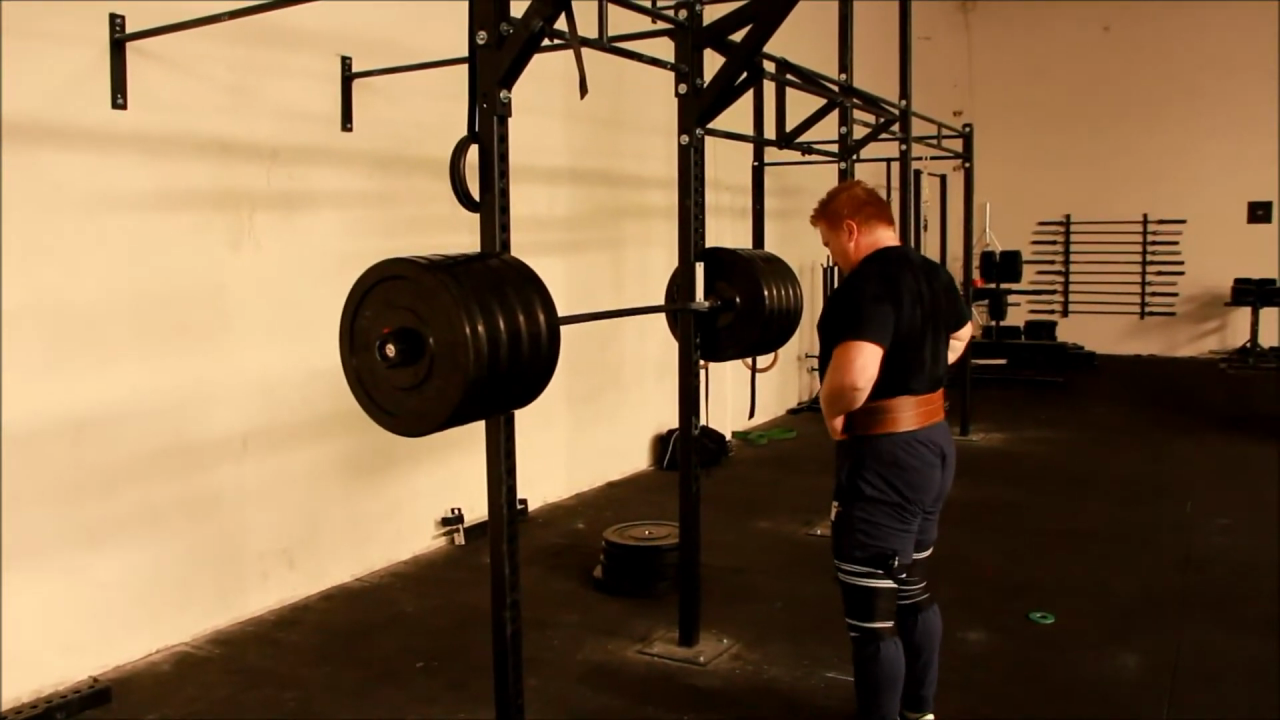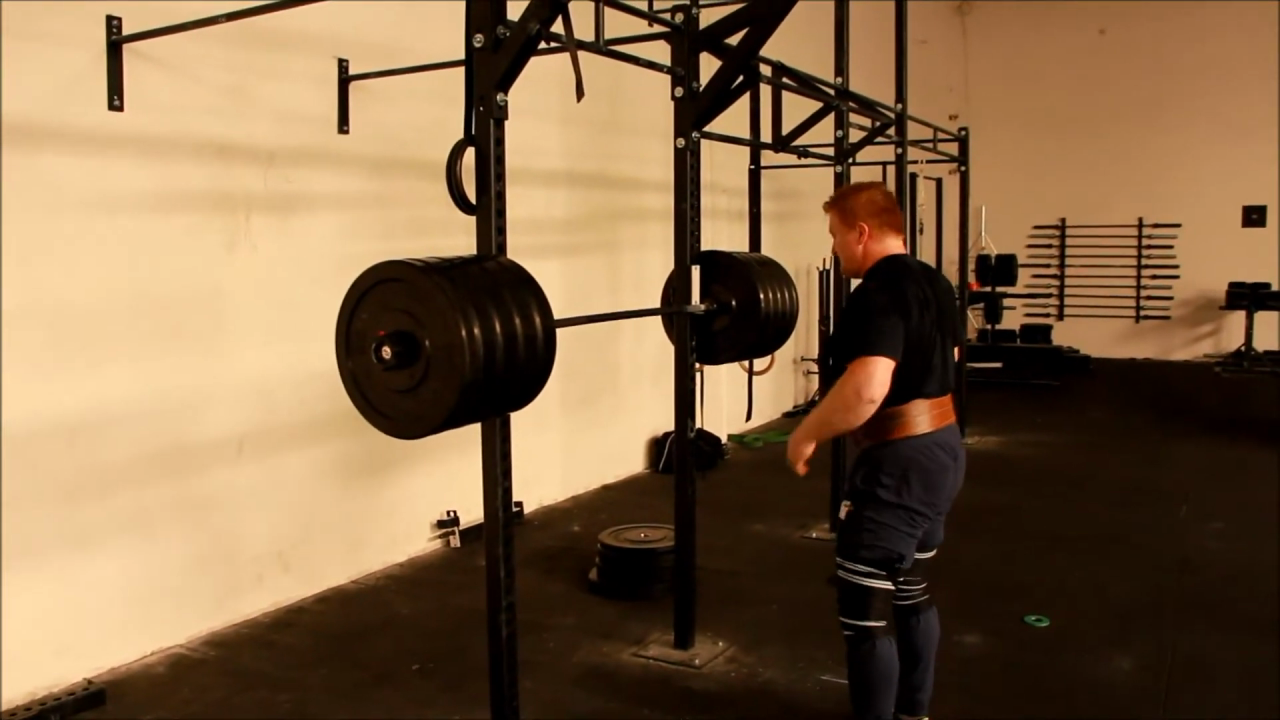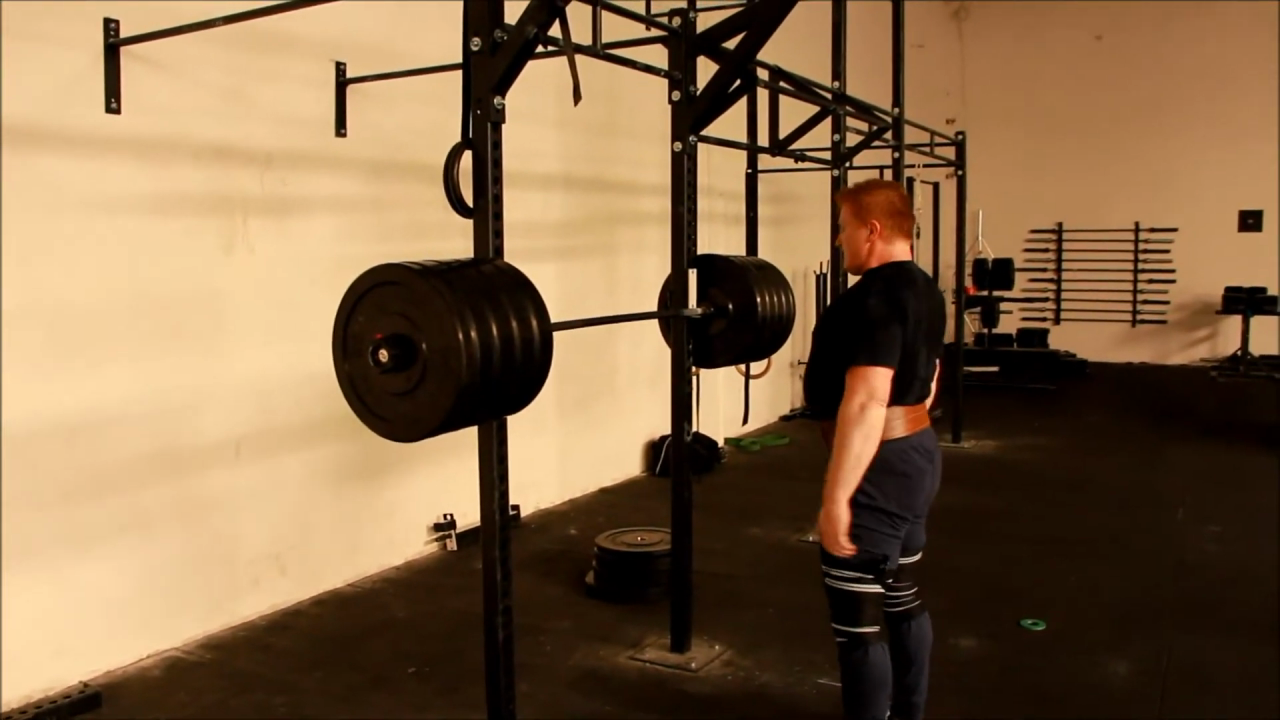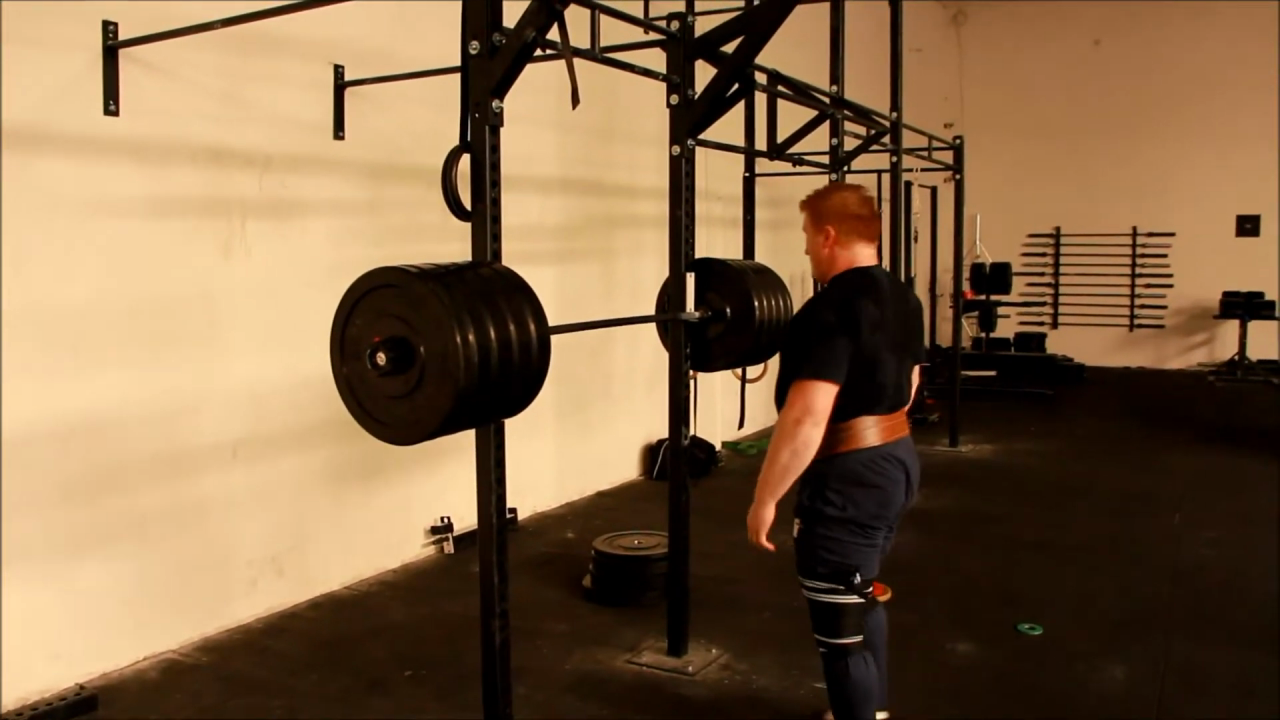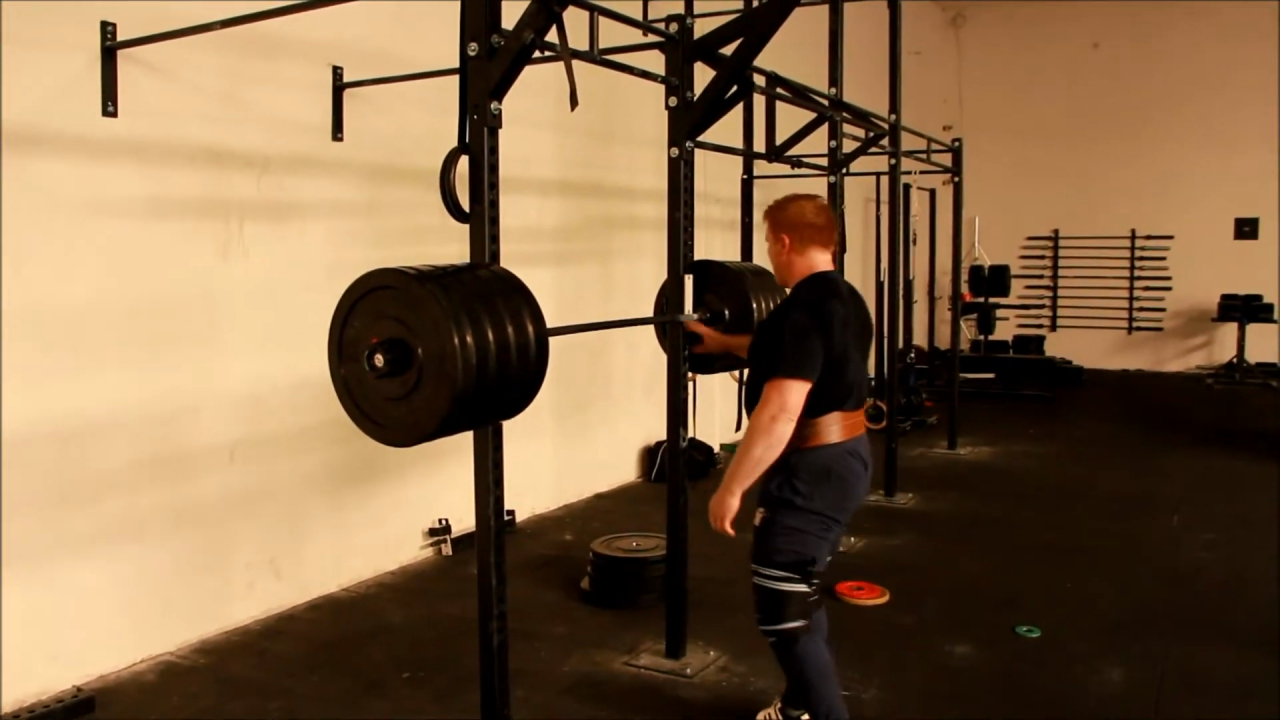
dt=0.5s
person 1, frame 1
left shoulder: (869, 283)
right shoulder: (932, 274)
left elbow: (852, 375)
right elbow: (959, 334)
left wrist: (831, 410)
left hip: (885, 458)
right hip: (932, 445)
left knee: (870, 609)
right knee: (912, 588)
person 1, frame 2
left shoulder: (879, 293)
right shoulder: (932, 282)
left elbow: (865, 390)
left wrist: (805, 432)
left hip: (898, 464)
right hip: (941, 448)
left knee: (865, 611)
right knee: (911, 591)
person 1, frame 3
left shoulder: (873, 297)
right shoulder: (922, 289)
left elbow: (865, 402)
left wrist: (836, 496)
left hip: (876, 468)
right hip: (916, 453)
left knee: (857, 618)
right knee: (902, 595)
person 1, frame 4
left shoulder: (830, 309)
right shoulder: (902, 297)
left elbow: (806, 417)
left wrist: (765, 498)
left hip: (849, 477)
right hip: (896, 460)
left knee: (839, 624)
right knee: (860, 596)
person 1, frame 5
left shoulder: (804, 310)
right shoulder: (844, 299)
left elbow: (779, 413)
left wrist: (731, 488)
right wrist: (726, 342)
left hip: (813, 470)
right hip: (846, 457)
left knee: (783, 613)
right knee: (801, 594)
